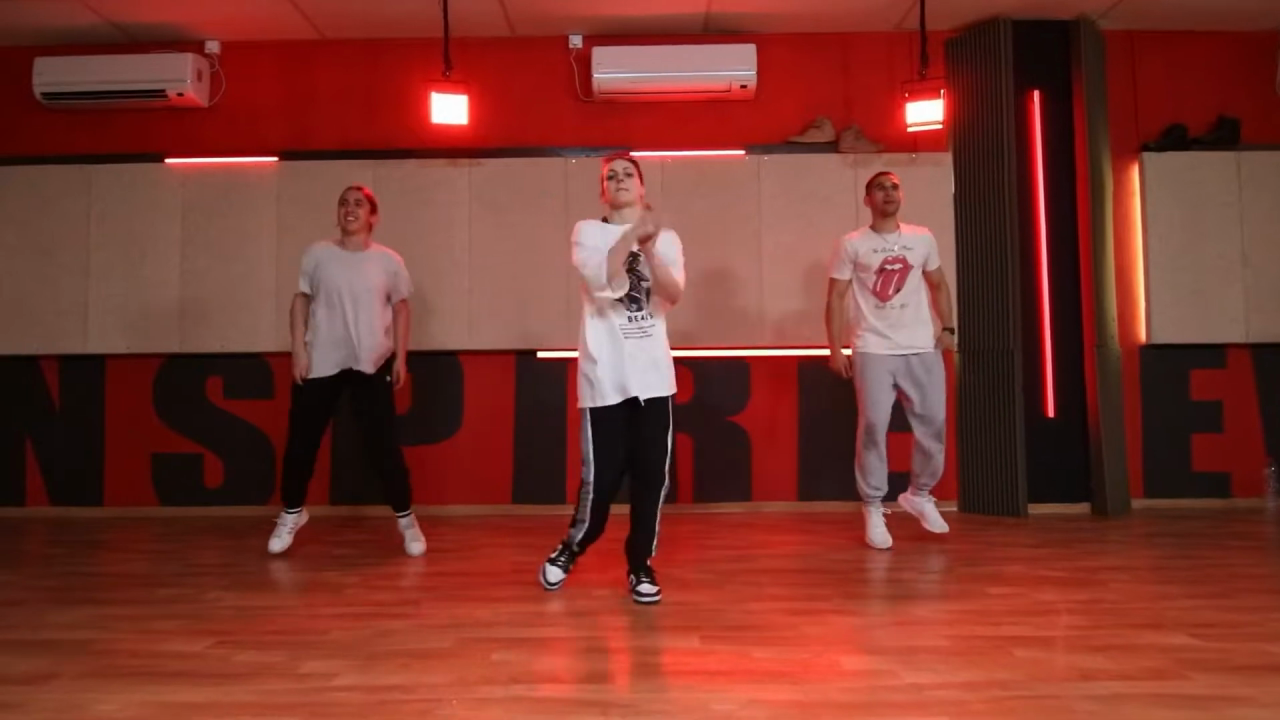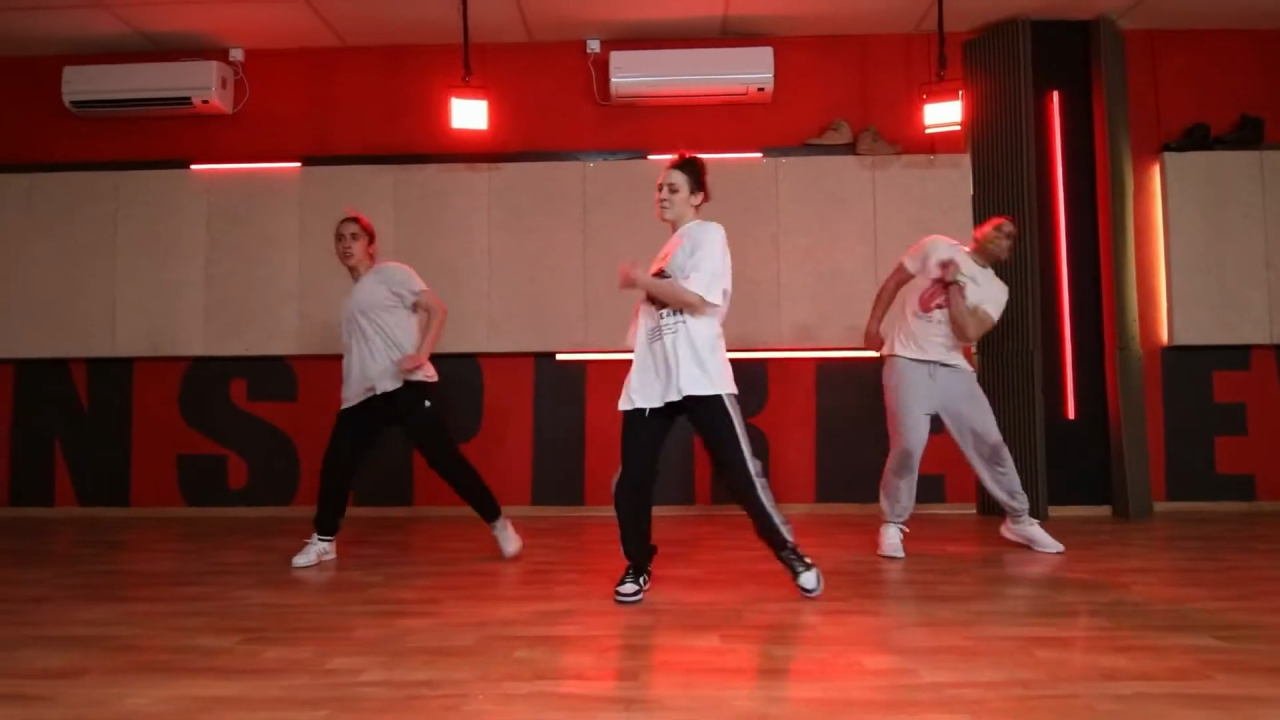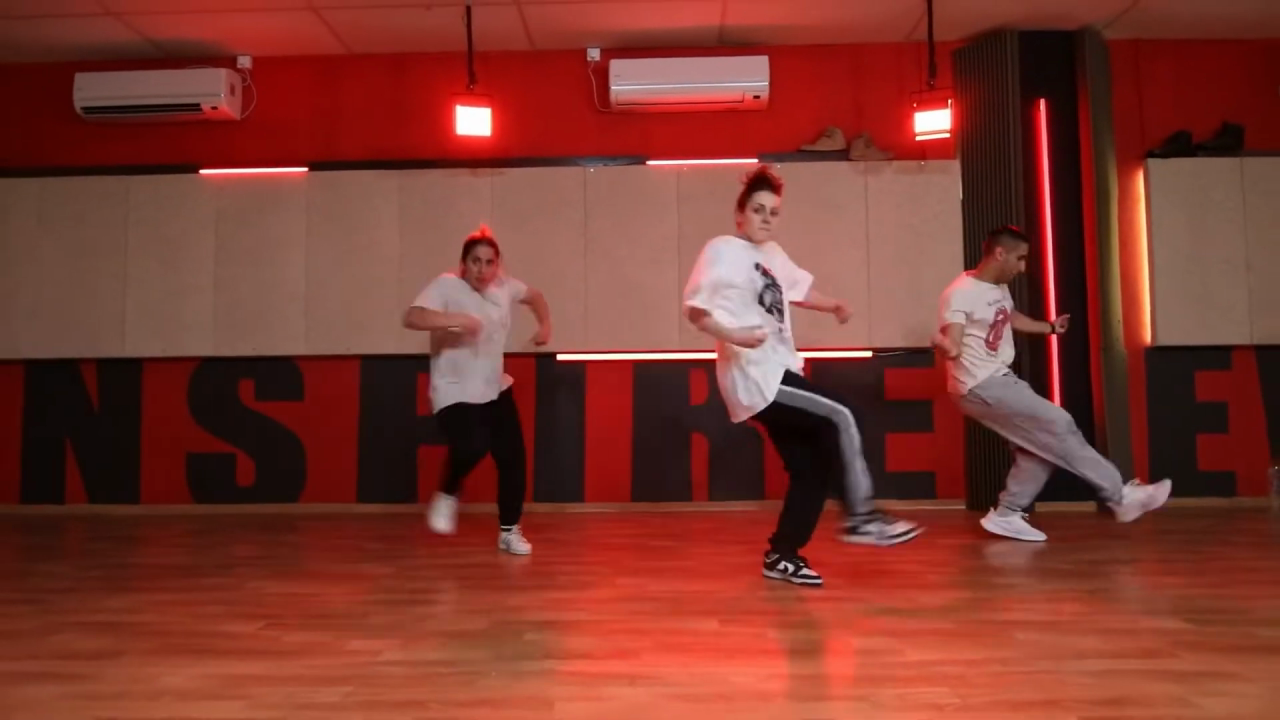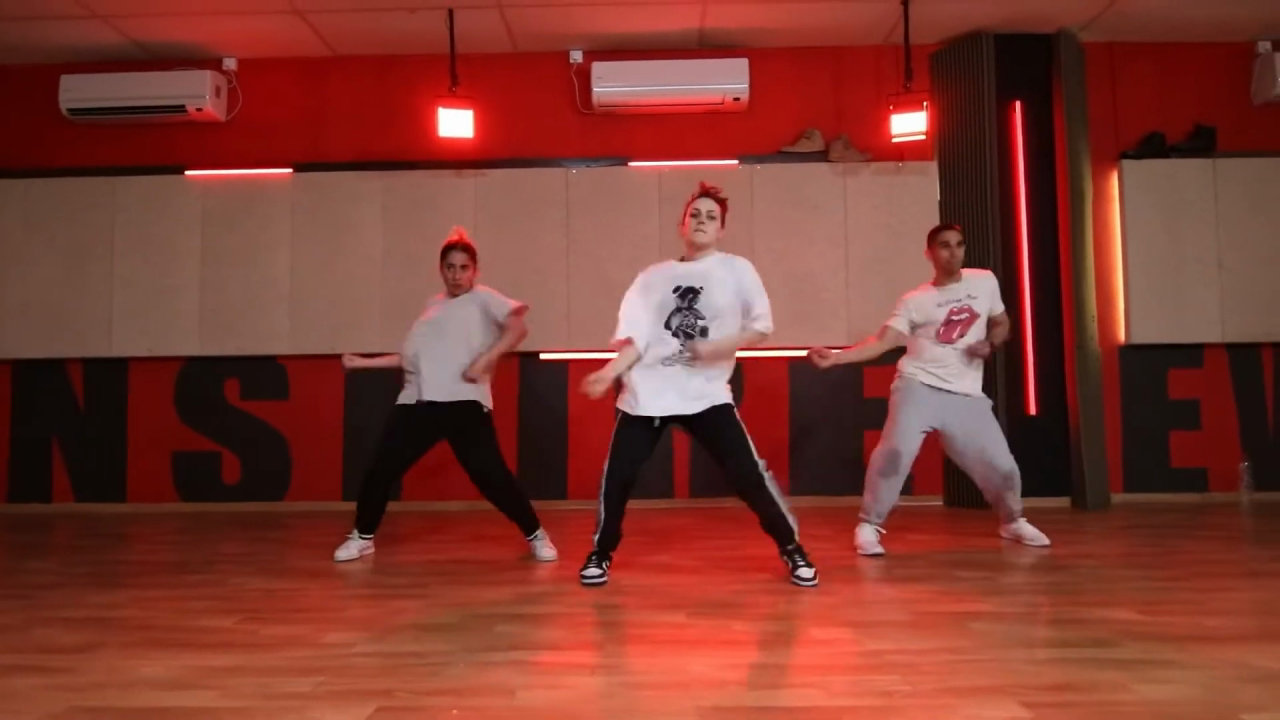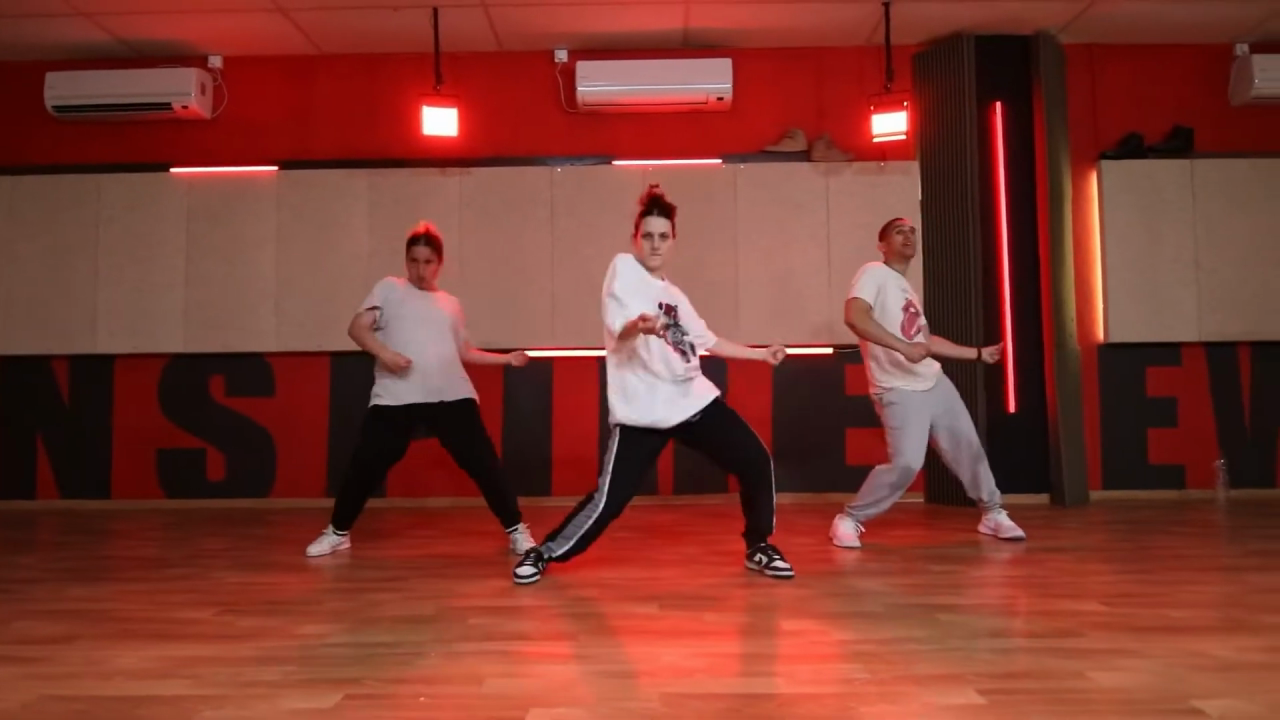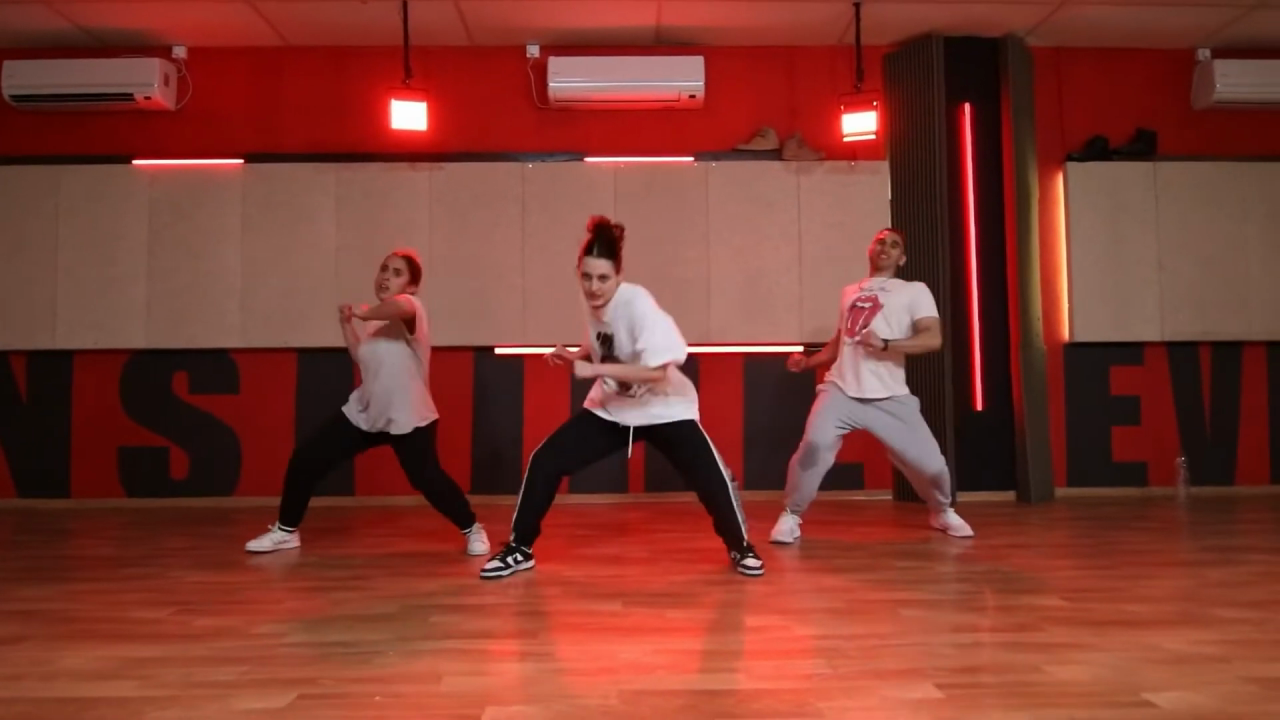
dt=0.7s
person 1, frame 1
left shoulder: (665, 238)
right shoulder: (587, 232)
left elbow: (672, 296)
right elbow: (607, 284)
left wrist: (649, 245)
right wrist: (631, 234)
left hip: (652, 376)
right hip: (603, 376)
left knee: (653, 472)
right knee: (603, 476)
left ankle: (640, 563)
right ankle: (570, 548)
person 1, frame 2
left shoulder: (708, 235)
right shoulder: (665, 252)
left elbow: (699, 298)
left wrist: (643, 281)
left hip: (702, 378)
right hip: (648, 381)
left knee: (739, 469)
right knee: (631, 480)
left ankle: (788, 550)
right ankle: (637, 565)
person 1, frame 3
left shoulder: (771, 253)
right shoulder: (722, 249)
left elbow: (801, 289)
right elbow: (695, 307)
left wrist: (834, 305)
right wrist: (728, 334)
left hip: (779, 374)
right hip: (758, 377)
left knee: (810, 467)
right knee: (839, 421)
left ankle: (781, 554)
right ankle: (860, 518)
person 1, frame 4
left shoulder: (735, 268)
right shoulder: (657, 275)
left elbow: (763, 325)
right elbow: (634, 333)
left wrist: (721, 346)
right wrist: (609, 371)
left hip: (707, 394)
right hip: (649, 391)
left knee: (749, 476)
right knee: (617, 476)
left ankle: (791, 549)
right ankle: (603, 552)
person 1, frame 5
left shoulder: (672, 293)
right shoulder: (623, 267)
left elbow: (706, 341)
right elbow: (621, 328)
left wrist: (761, 354)
right wrist: (639, 326)
left hip: (693, 399)
right hip: (643, 408)
left knee: (756, 461)
right knee: (610, 497)
left ankle: (758, 546)
right ankle: (544, 552)
person 1, frame 6
left shoulder: (635, 303)
right shoulder: (599, 306)
left elbow: (661, 367)
left wrist: (596, 369)
right wrist: (575, 357)
left hip: (666, 411)
right hip: (610, 409)
left knee: (714, 480)
right knee: (545, 460)
left ankle: (739, 546)
right ankle: (521, 547)
person 2, frame 1
left shoulder: (389, 261)
right shoulder: (318, 254)
left elbow: (401, 309)
right elbow: (301, 302)
left wrist: (400, 358)
right wrist: (299, 350)
left hip: (371, 367)
right hip: (319, 368)
left knee: (384, 446)
right knee: (301, 443)
left ankle: (406, 517)
right ankle: (292, 512)
person 2, frame 2
left shoulder: (391, 273)
right shoulder: (354, 294)
left elbow: (436, 309)
left wrist: (420, 354)
left hip: (408, 386)
right hip: (365, 394)
left knee: (445, 458)
right knee: (336, 463)
left ankle: (498, 522)
right ankle: (323, 540)
person 2, frame 3
left shoulder: (503, 287)
right shoulder: (446, 284)
left elbow: (533, 295)
right elbow: (412, 318)
left wrist: (545, 326)
right wrist: (455, 319)
left hip: (495, 390)
right hip: (455, 393)
left knee: (512, 458)
right knee: (470, 449)
left ankle: (509, 530)
right ankle: (447, 496)
person 2, frame 4
left shoulder: (484, 298)
right shoulder: (433, 305)
left elbow: (518, 326)
left wrist: (485, 359)
right wrist: (365, 362)
left hip: (464, 402)
right hip: (416, 403)
left knee: (490, 474)
right knee: (380, 470)
left ankle: (535, 534)
right ankle: (363, 536)
person 2, frame 5
left shoulder: (451, 304)
right shoulder: (389, 289)
left elbow: (463, 352)
right elbow: (357, 328)
left wrist: (507, 358)
right wrist: (383, 353)
left hip: (450, 397)
right hip: (395, 398)
left knee: (485, 464)
right knee: (363, 467)
left ankle: (516, 529)
right ankle: (338, 532)
person 2, frame 6
left shoulder: (413, 311)
right shoulder: (375, 324)
left elbow: (399, 305)
left wrist: (365, 312)
right wrist: (348, 323)
left hip: (411, 420)
right hip: (362, 415)
left knee: (429, 479)
right knee: (304, 460)
left ankle: (472, 528)
right ankle: (286, 529)
person 3, frame 1
left shoulder: (922, 238)
right shoulder: (851, 245)
left elbow: (938, 285)
right elbow: (835, 298)
left wrist: (947, 329)
right wrist: (835, 348)
left hip: (921, 349)
right hip: (872, 351)
left knee: (933, 421)
right knee: (873, 425)
left ankle: (920, 494)
right ankle: (873, 507)
person 3, frame 2
left shoulder: (996, 289)
right shoulder: (934, 248)
left elbow: (969, 335)
right elbow: (895, 281)
left wrist: (955, 284)
right wrist: (874, 322)
left hip: (952, 368)
right hip: (906, 361)
left knee: (989, 441)
right knee: (908, 444)
left ankle: (1019, 521)
right ankle: (892, 524)
person 3, frame 3
left shoulder: (999, 288)
right shoulder: (959, 293)
right elbow: (948, 340)
left wrist: (1051, 327)
right wrist: (947, 345)
left hip: (999, 380)
right hip: (979, 387)
left knee: (1039, 448)
right knee: (1059, 427)
left ankle: (1006, 515)
right ankle: (1121, 496)
person 3, frame 4
left shoulder: (984, 281)
right shoulder: (916, 299)
left elbow: (1001, 324)
right elbow: (881, 340)
left wrist: (991, 342)
right wrist: (833, 357)
left hip: (966, 398)
right hip: (917, 389)
left knee: (1003, 469)
right knee: (895, 453)
left ankle: (1013, 521)
right ankle: (869, 525)
person 3, frame 5
left shoulder: (906, 288)
right shoulder: (873, 273)
right elbow: (854, 317)
left wrist: (978, 354)
right wrist: (902, 348)
left hip: (934, 383)
right hip: (899, 391)
left knee: (968, 448)
right knee: (906, 464)
left ankle: (992, 513)
right ankle: (849, 519)
person 3, frame 6
left shoulder: (915, 291)
right shoulder: (850, 293)
left elbow: (933, 338)
left wrist: (885, 343)
right wrist: (807, 360)
left hip: (889, 398)
right hip: (840, 389)
left knee: (932, 464)
right knee: (814, 444)
left ankle: (942, 510)
right ankle: (791, 514)
